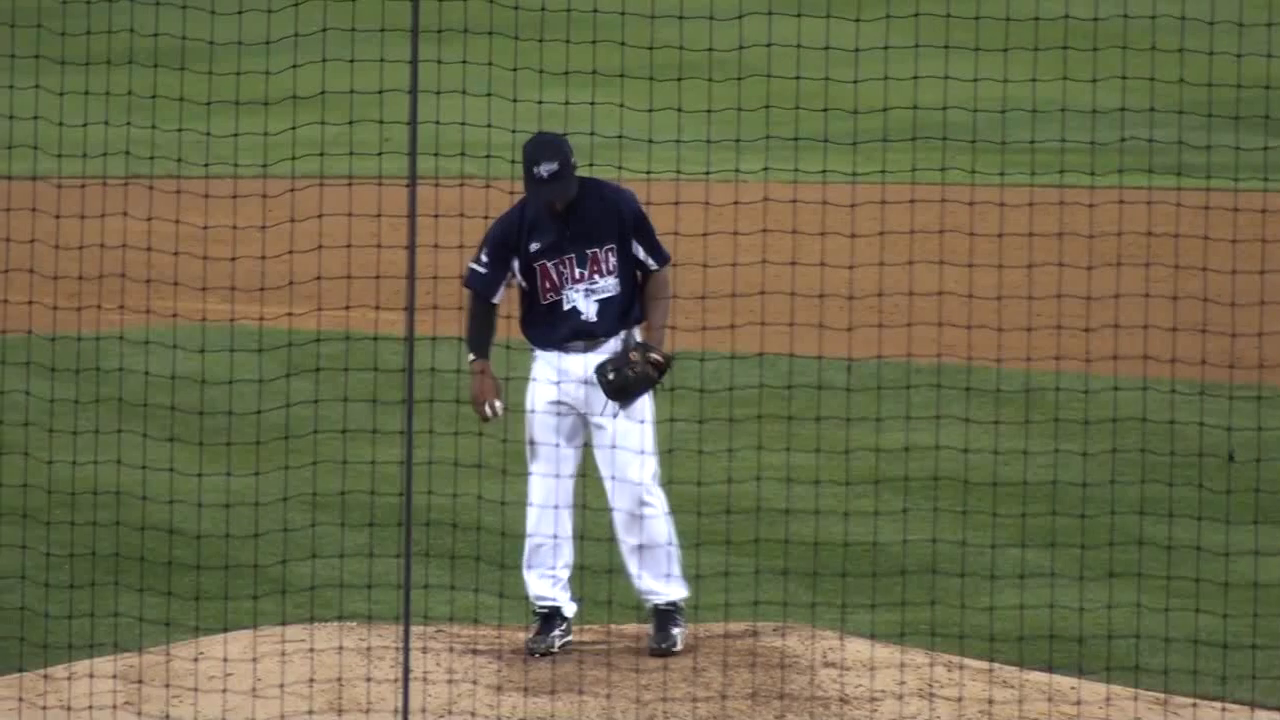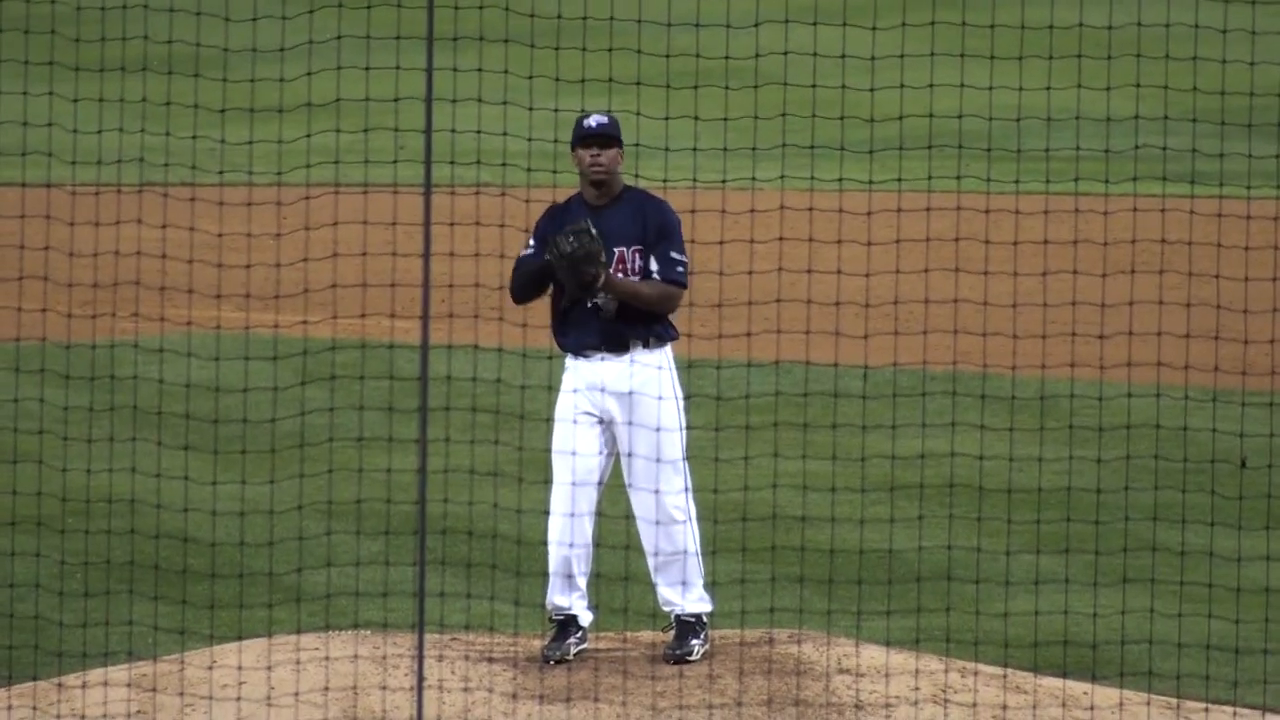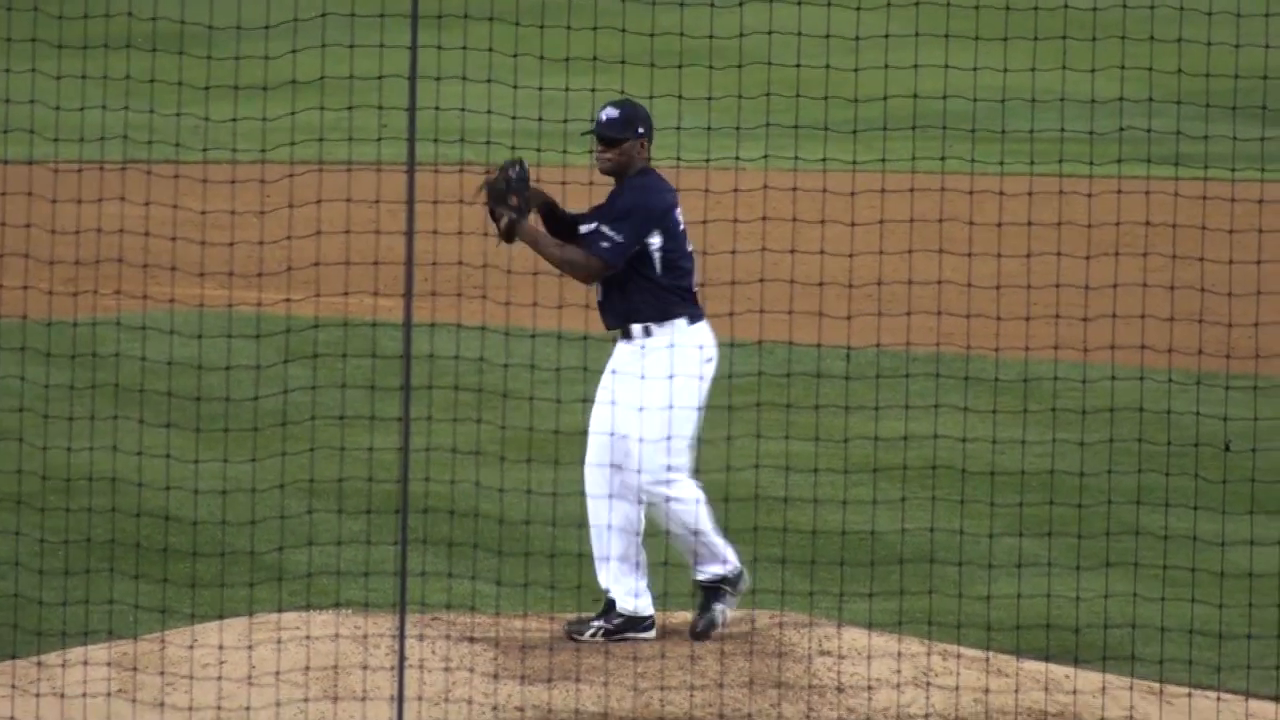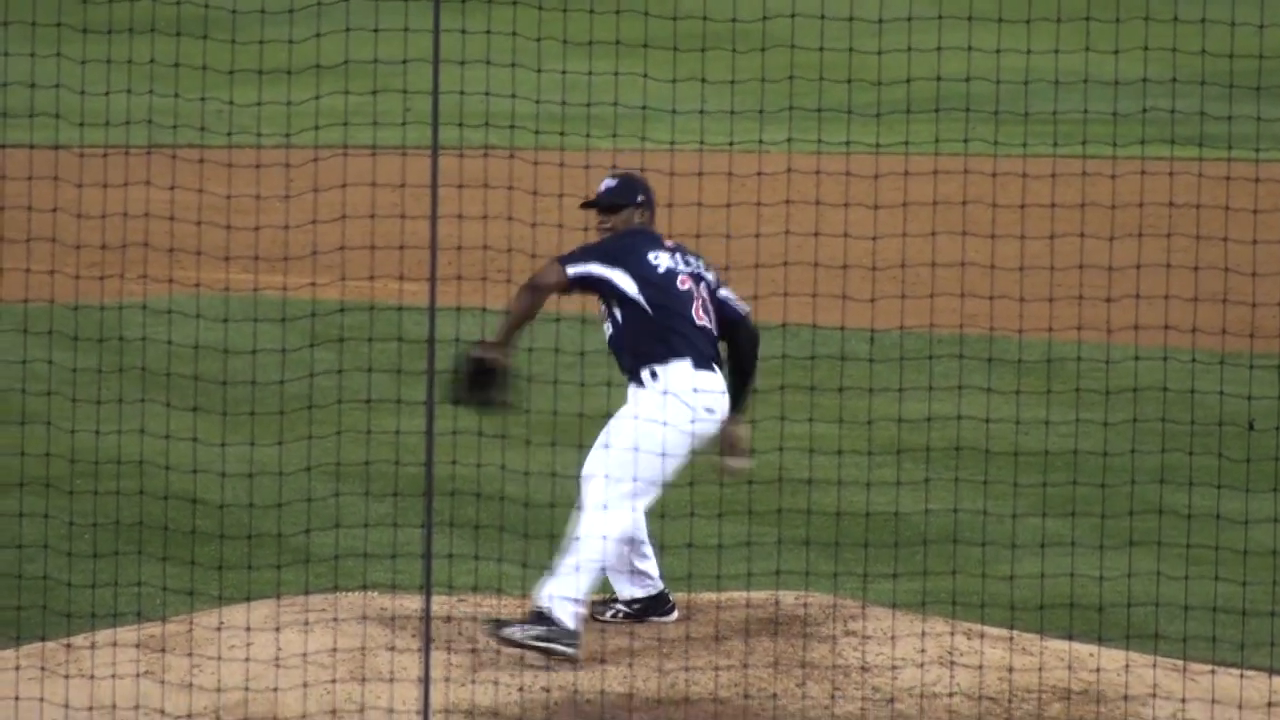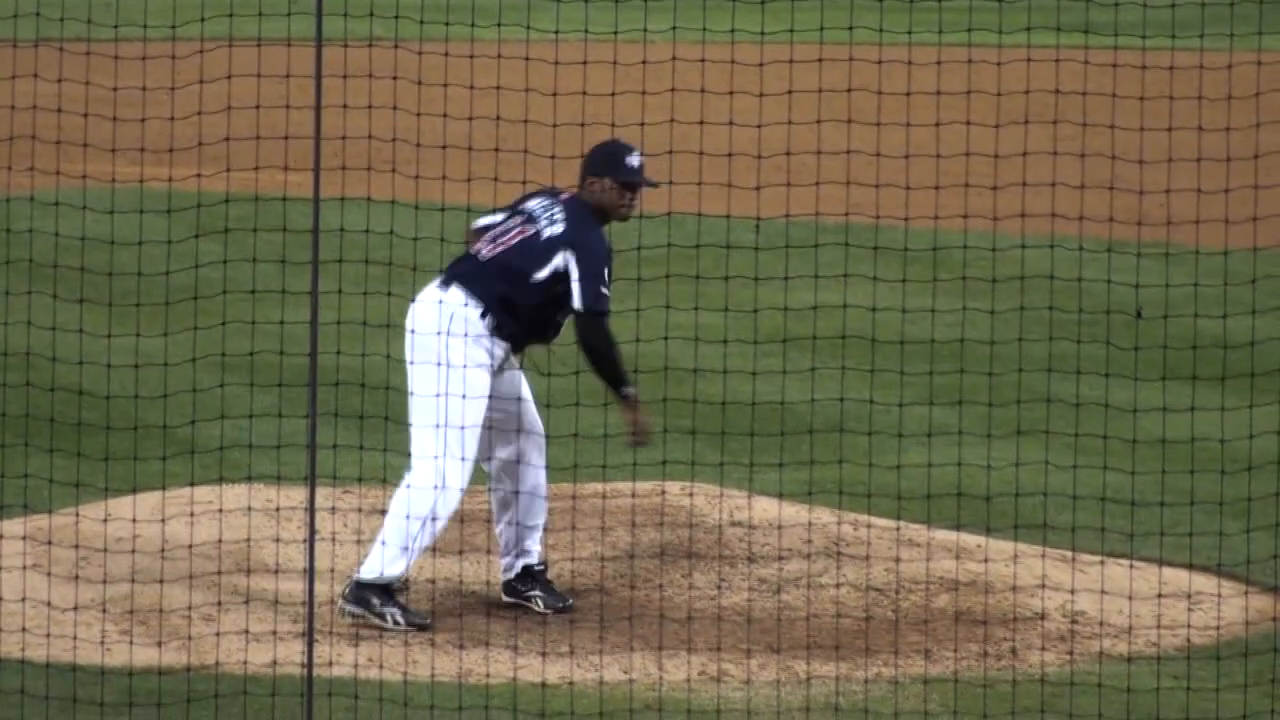
dt=1s
person 1, frame 1
left shoulder: (617, 205)
right shoulder: (513, 227)
left elbow: (656, 273)
right elbow: (483, 298)
left wrist: (653, 340)
right wrist: (480, 363)
left hip: (615, 359)
right hip: (552, 367)
left knee: (636, 487)
right knee: (546, 492)
left ankle: (668, 605)
right ankle: (553, 611)
person 1, frame 2
left shoulder: (655, 213)
right shoulder: (556, 219)
left elbow: (671, 295)
right elbow: (519, 290)
left wrist: (607, 279)
right wrist: (552, 261)
left hip: (646, 368)
right hip: (582, 372)
left knee: (664, 494)
right knee: (570, 498)
left ankle: (690, 616)
right ankle: (569, 618)
person 1, frame 3
left shoulder: (643, 193)
right shoulder: (641, 192)
left elbow: (586, 266)
right elbow: (586, 234)
left wrist: (525, 230)
right wrist: (540, 205)
left hip: (671, 347)
right hip: (641, 348)
left knee: (655, 475)
right knee: (612, 474)
left ankle: (720, 574)
right ankle: (629, 606)
person 1, frame 4
left shoulder: (619, 250)
right shoulder: (689, 263)
left elbow: (540, 283)
right elbow: (745, 331)
left wrist: (500, 341)
right wrist: (734, 416)
left hip: (676, 394)
right hip: (681, 396)
left knee: (609, 499)
right knee: (599, 481)
left ankle: (554, 620)
right ankle: (646, 593)
person 1, frame 5
left shoulder: (542, 204)
right shoulder: (587, 243)
left elbow: (477, 233)
right elbow: (592, 333)
right wrist: (628, 398)
left hip: (488, 342)
right hip: (457, 333)
left knee: (522, 450)
right knee: (444, 468)
left ankle: (522, 572)
